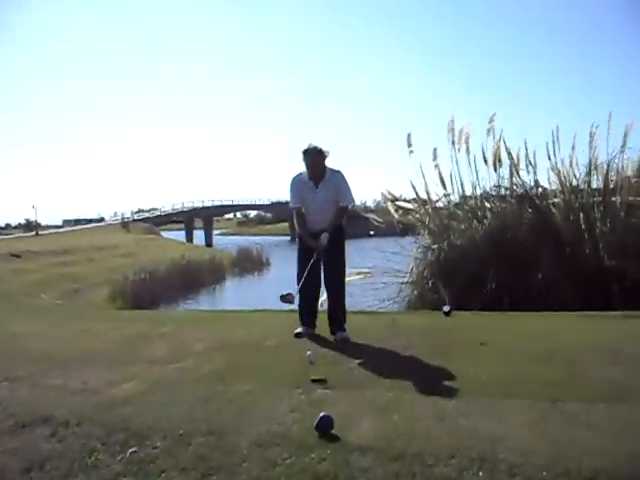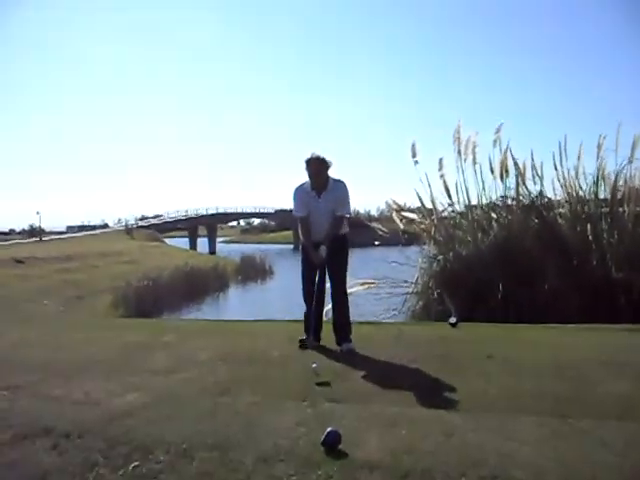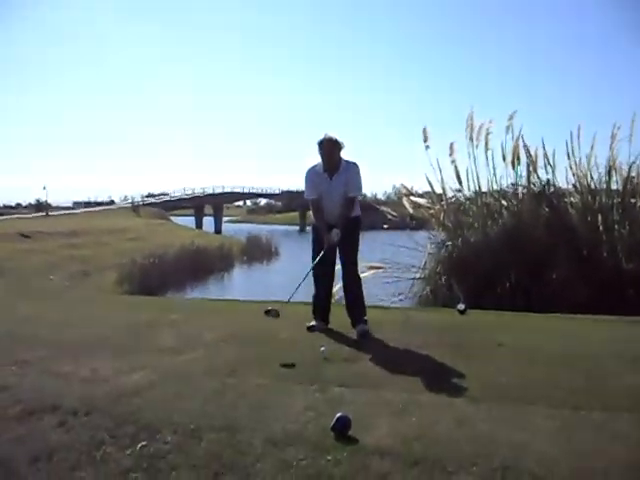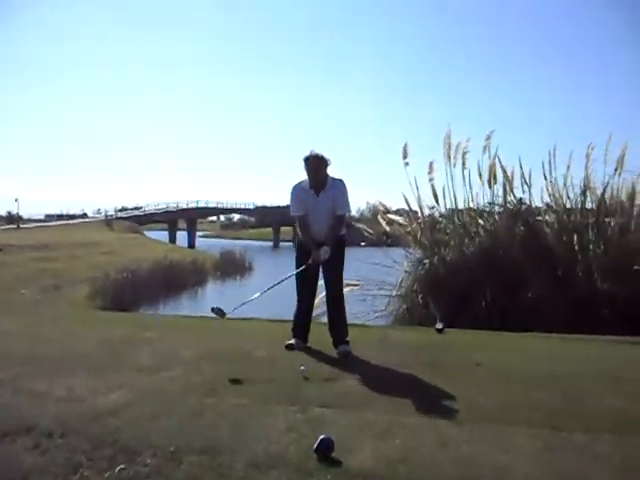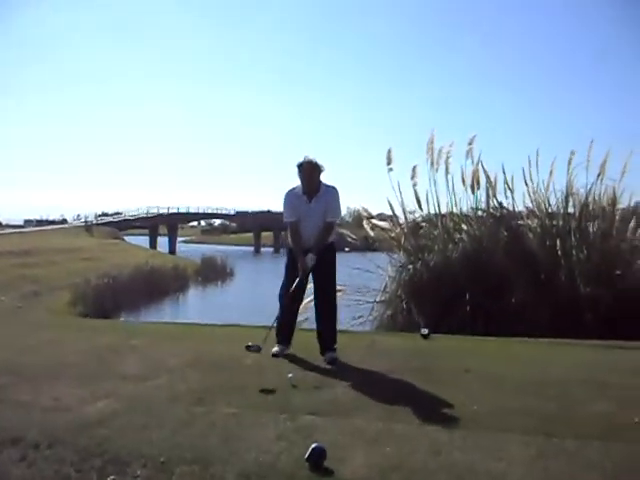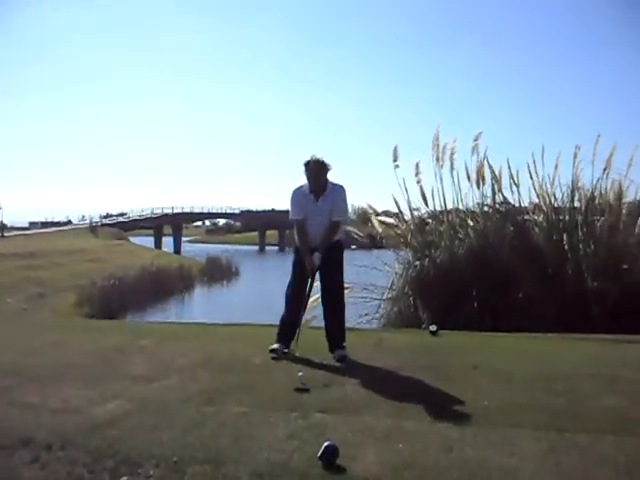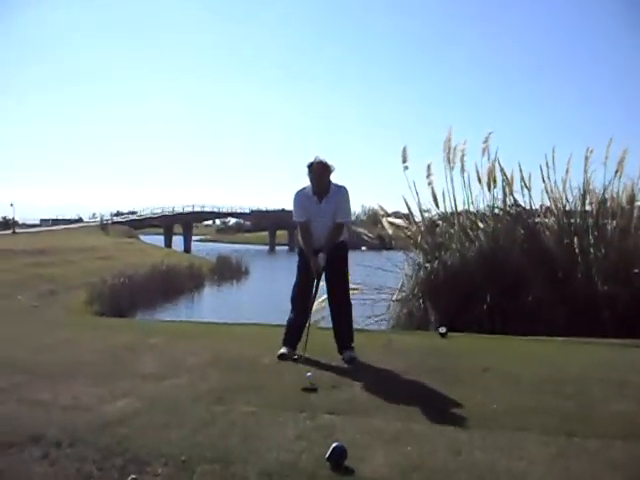
dt=0.2s
person 1, frame 1
left shoulder: (337, 178)
right shoulder: (297, 182)
left elbow: (344, 208)
right elbow: (297, 213)
left wrist: (327, 233)
right wrist: (310, 240)
left hip: (333, 232)
right hip: (307, 233)
left knee: (335, 280)
right knee: (306, 279)
left ankle: (338, 327)
right ankle: (307, 323)
person 1, frame 2
left shoulder: (339, 187)
right shoulder: (300, 192)
left elbow: (339, 220)
right elbow: (303, 224)
left wrist: (324, 247)
right wrist: (312, 252)
left hip: (336, 241)
right hip: (311, 243)
left knee: (338, 288)
right knee: (311, 289)
left ankle: (344, 338)
right ankle: (312, 335)
person 1, frame 3
left shoulder: (352, 169)
right shoulder: (312, 173)
left elbow: (351, 201)
right elbow: (315, 206)
left wrist: (338, 230)
right wrist: (326, 234)
left hip: (349, 223)
right hip: (322, 225)
left knee: (350, 270)
right knee: (321, 272)
left ankle: (359, 321)
right ankle: (321, 318)
person 1, frame 4
left shoulder: (338, 186)
right shoulder: (298, 190)
left elbow: (339, 220)
right elbow: (301, 223)
left wrist: (326, 248)
right wrist: (313, 250)
left hip: (334, 242)
right hip: (307, 243)
left knee: (334, 290)
right knee: (304, 289)
left ankle: (341, 340)
right ankle: (299, 336)
person 1, frame 5
left shoulder: (331, 193)
right shoulder: (291, 196)
left elbow: (329, 227)
right elbow: (292, 229)
left wrist: (313, 255)
right wrist: (301, 258)
left hip: (324, 249)
right hip: (297, 249)
left knee: (325, 299)
right knee: (288, 294)
left ankle: (329, 348)
right ankle: (282, 342)
person 1, frame 6
left shoulder: (338, 192)
right shoulder: (297, 194)
left elbow: (335, 225)
right elbow: (299, 227)
left wrist: (319, 254)
right wrist: (307, 257)
left hip: (331, 248)
right hip: (304, 248)
left knee: (333, 297)
right knee: (294, 294)
left ankle: (337, 345)
right ankle: (283, 341)
person 1, frame 7
left shoulder: (341, 193)
right shoulder: (300, 196)
left elbow: (340, 227)
right elbow: (303, 229)
left wrist: (323, 255)
right wrist: (312, 258)
left hip: (335, 248)
right hip: (308, 249)
left knee: (339, 298)
right knee: (300, 296)
left ankle: (346, 347)
right ankle: (290, 344)
